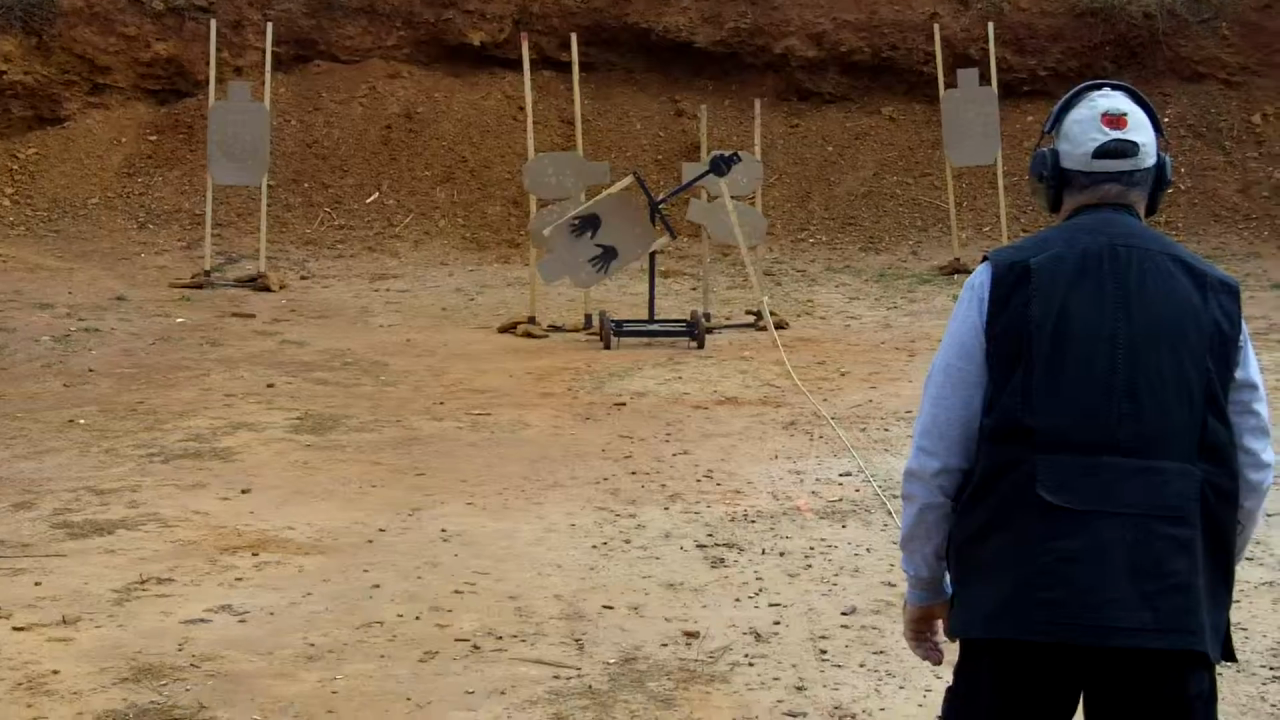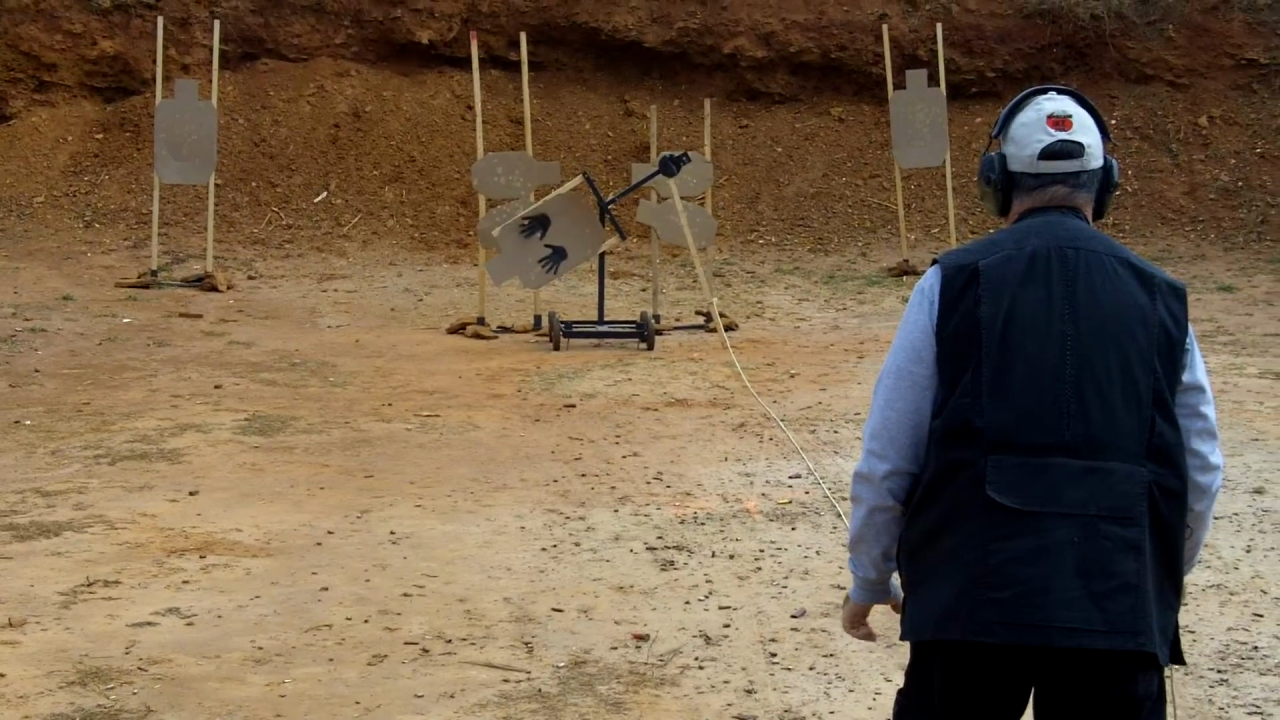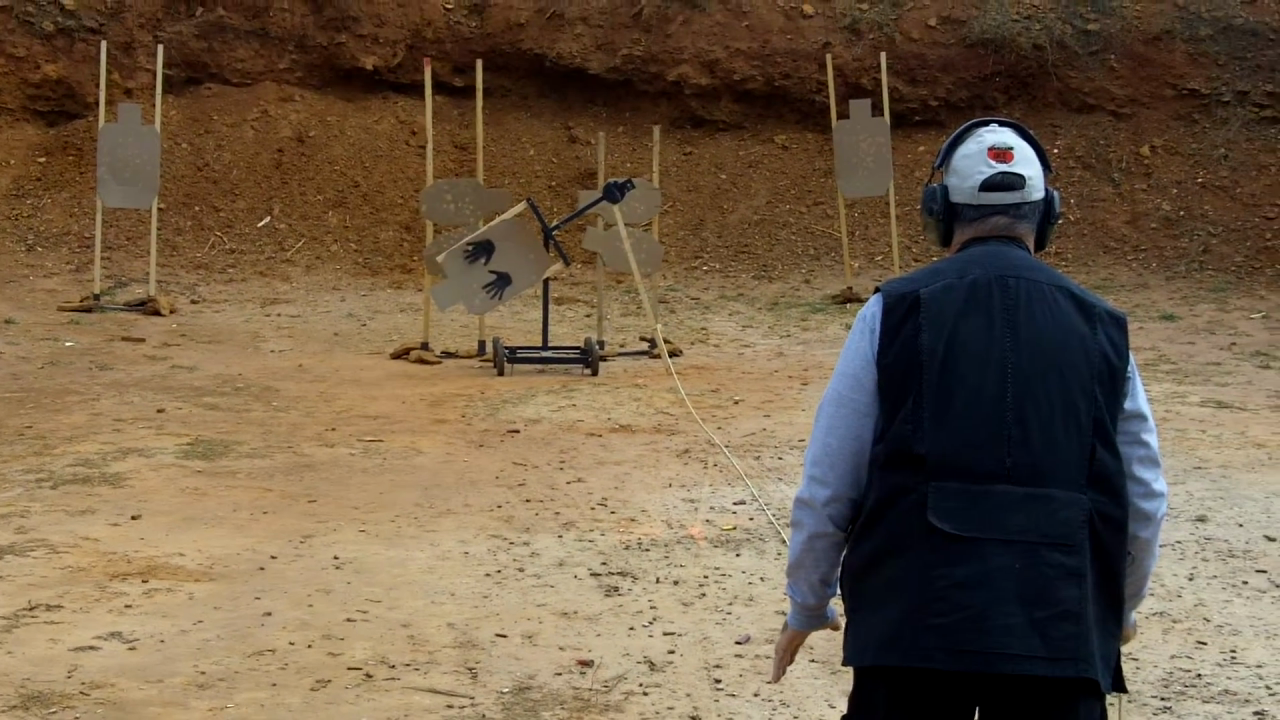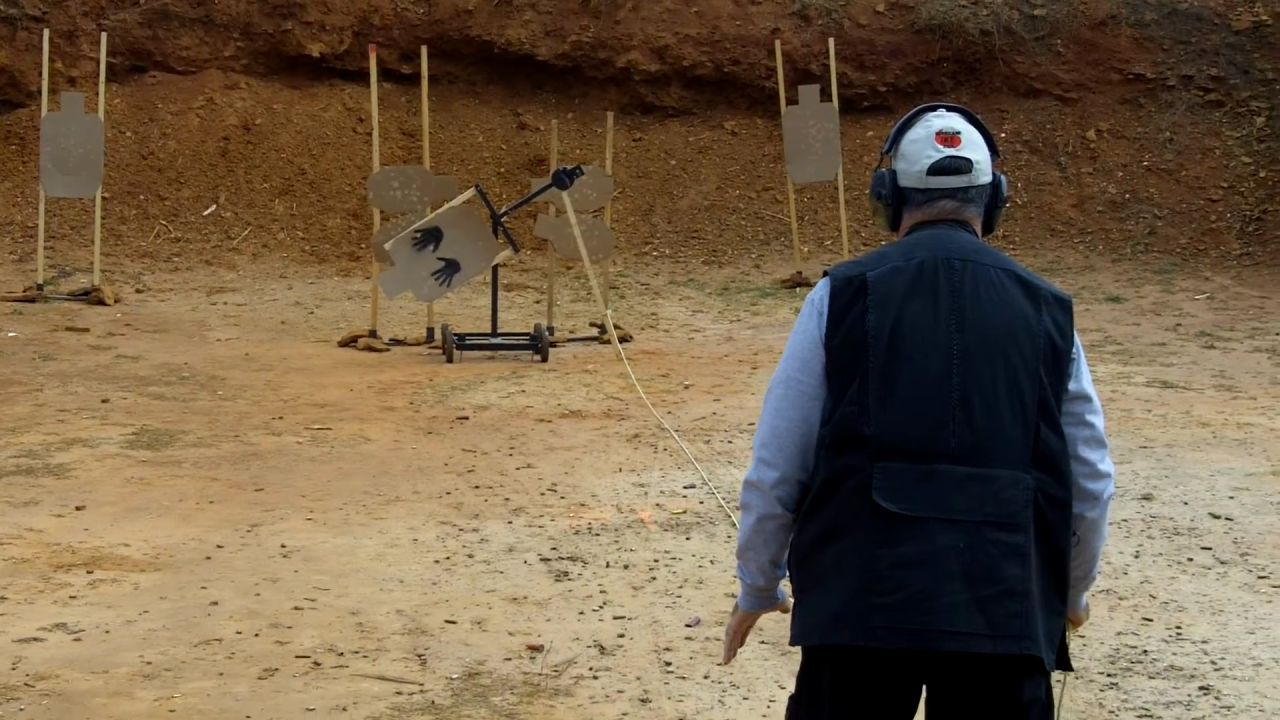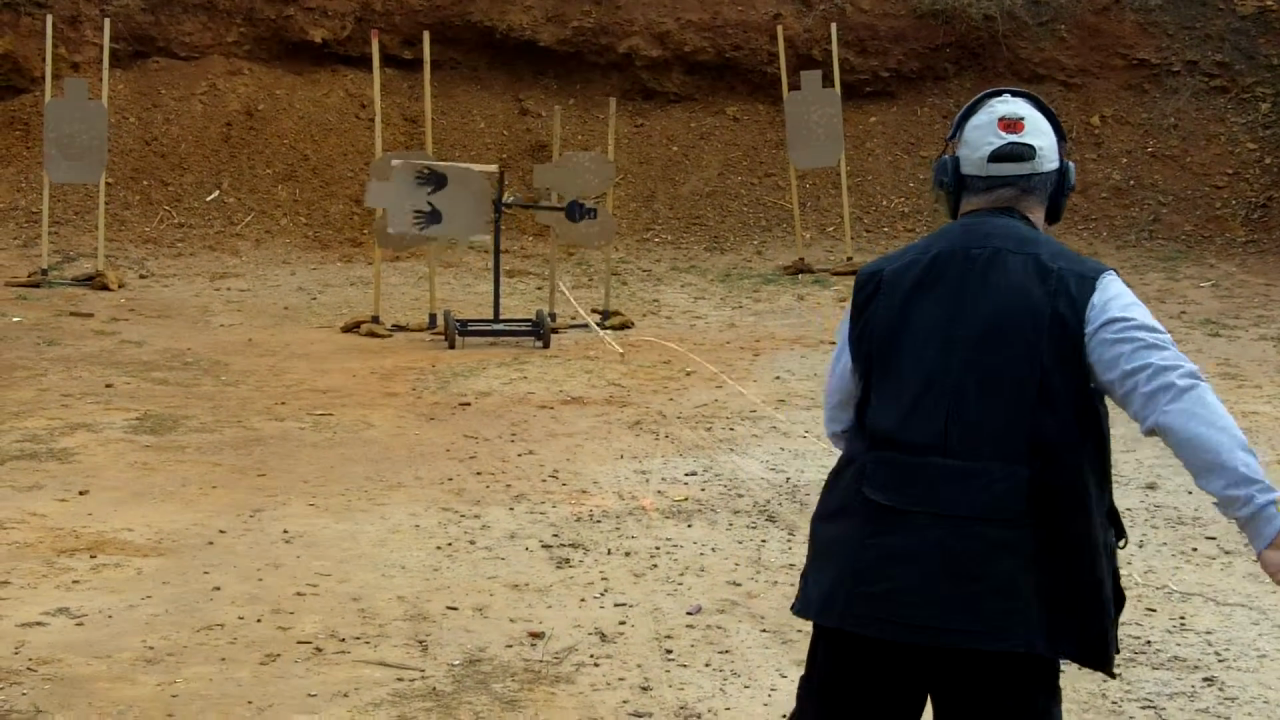
dt=1s
person 1, frame 1
left shoulder: (1004, 280)
right shoulder: (1214, 296)
left elbow: (936, 459)
left wrist: (925, 583)
right wrist: (1204, 582)
left hip: (1020, 599)
right hip: (1169, 608)
person 1, frame 2
left shoulder: (953, 283)
right shoulder: (1161, 299)
left elbow: (886, 460)
right elbow: (1200, 471)
left wrist: (869, 578)
right wrist: (1162, 581)
left hip: (971, 597)
right hip: (1118, 605)
person 1, frame 3
left shoulder: (895, 312)
right shoulder: (1101, 328)
left elbow: (827, 488)
right elbow: (1144, 500)
left wrist: (806, 605)
right wrist: (1117, 608)
left hip: (913, 624)
right hip: (1059, 631)
person 1, frame 4
left shoulder: (844, 294)
right shoulder: (1047, 310)
left elbow: (776, 468)
right elbow: (1090, 480)
left wrist: (757, 585)
right wrist: (1071, 590)
left hip: (862, 598)
right hip: (1003, 604)
person 1, frame 5
left shoulder: (883, 282)
right shoulder: (1083, 288)
left elbow: (842, 423)
right elbow: (1173, 396)
left hip: (873, 574)
right hip: (1009, 590)
